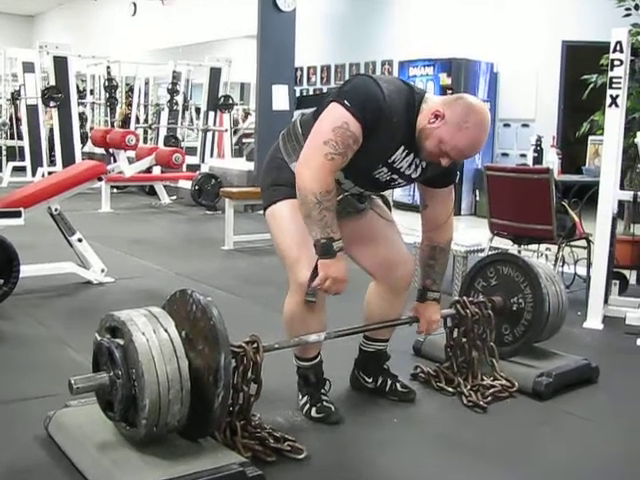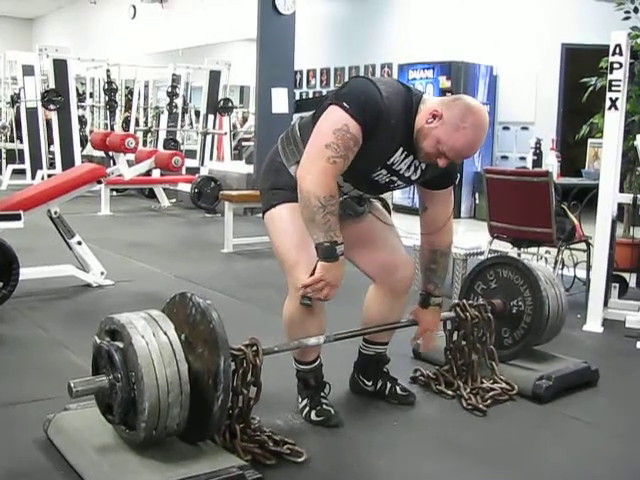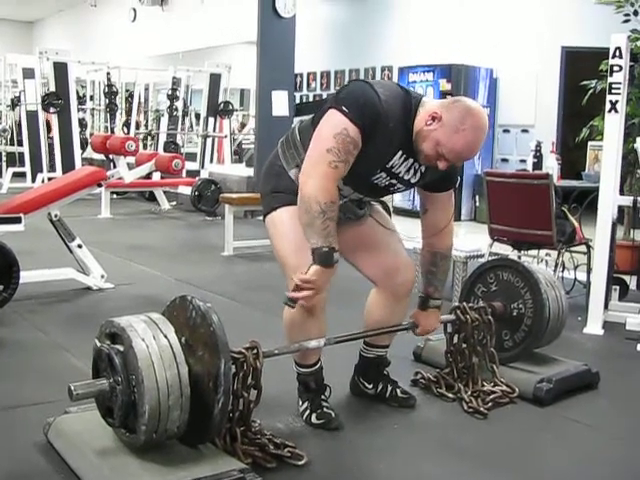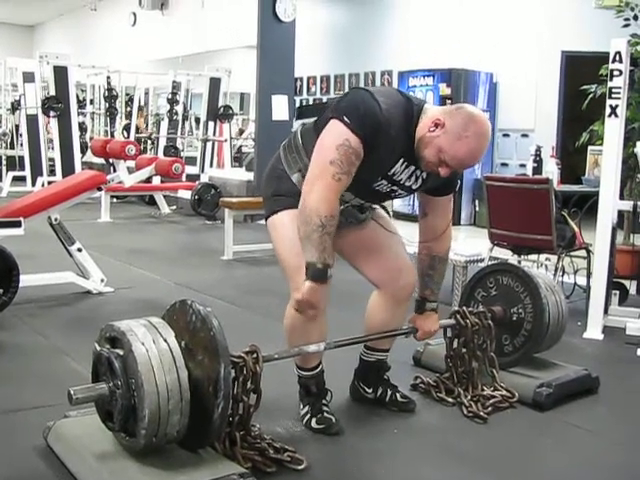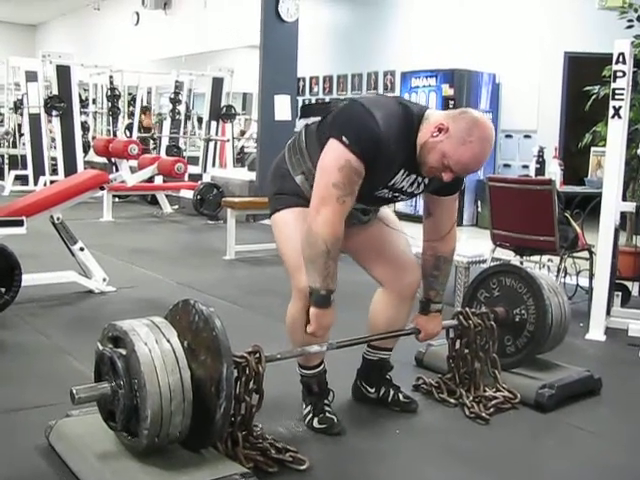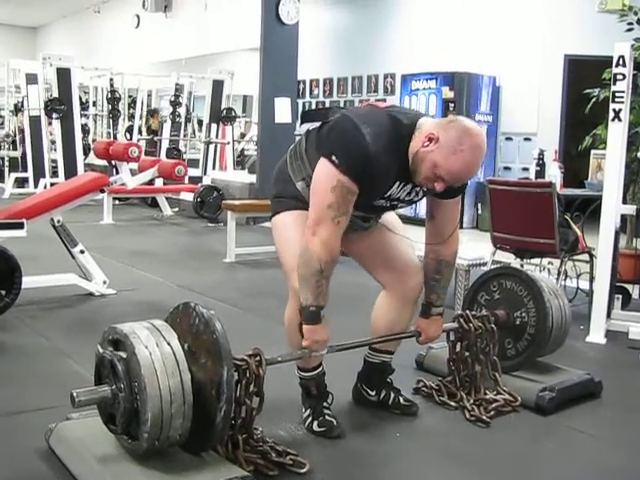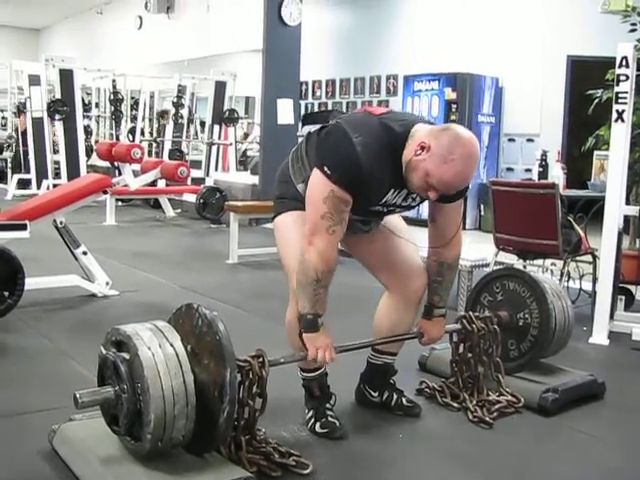
dt=0.2s
person 1, frame 1
left shoulder: (441, 161)
right shoulder: (373, 99)
left elbow: (437, 227)
right elbow: (312, 172)
left wrist: (430, 297)
right wrist: (330, 252)
left hip: (349, 192)
right hip: (294, 178)
left knee: (400, 270)
right knee: (310, 278)
left ankle: (369, 369)
right ankle: (310, 383)
person 1, frame 2
left shoulder: (441, 162)
right shoulder: (370, 101)
left elbow: (437, 230)
right elbow: (314, 176)
left wrist: (431, 302)
right wrist: (331, 256)
left hip: (350, 195)
right hip: (293, 181)
left knee: (399, 273)
right knee: (309, 283)
left ankle: (369, 372)
right ankle: (310, 386)
person 1, frame 3
left shoulder: (443, 163)
right shoulder: (370, 104)
left elbow: (438, 233)
right elbow: (316, 181)
left wrist: (430, 304)
right wrist: (324, 262)
left hip: (351, 199)
right hip: (294, 185)
left knee: (400, 277)
right knee: (309, 287)
left ankle: (370, 375)
right ankle: (311, 389)
person 1, frame 4
left shoulder: (444, 164)
right shoulder: (372, 112)
left elbow: (435, 237)
right elbow: (319, 193)
left wrist: (428, 307)
right wrist: (317, 276)
left hip: (353, 201)
right hip: (296, 187)
left knee: (401, 279)
right knee: (308, 291)
left ankle: (369, 379)
right ankle: (312, 392)
person 1, frame 5
left shoulder: (452, 157)
right shoulder: (371, 126)
left elbow: (440, 237)
right elbow: (326, 217)
left wrist: (432, 307)
right wrist: (321, 300)
left hip: (362, 199)
right hip: (300, 186)
left knee: (406, 277)
right knee: (309, 286)
left ankle: (371, 379)
right ankle: (314, 392)
person 1, frame 6
left shoulder: (450, 163)
right shoulder: (362, 140)
left elbow: (443, 240)
right elbow: (322, 235)
left wrist: (433, 310)
right wrist: (314, 317)
left hip: (365, 204)
right hip: (301, 190)
left knee: (409, 280)
right knee: (305, 289)
left ankle: (372, 382)
right ankle: (313, 395)
person 1, frame 7
left shoulder: (449, 166)
right shoulder: (355, 149)
left elbow: (445, 243)
right elbow: (320, 245)
left wrist: (436, 312)
right wrist: (314, 326)
left hip: (368, 206)
right hip: (303, 193)
left knee: (413, 281)
right knee: (306, 287)
left ankle: (375, 382)
right ankle: (316, 395)
